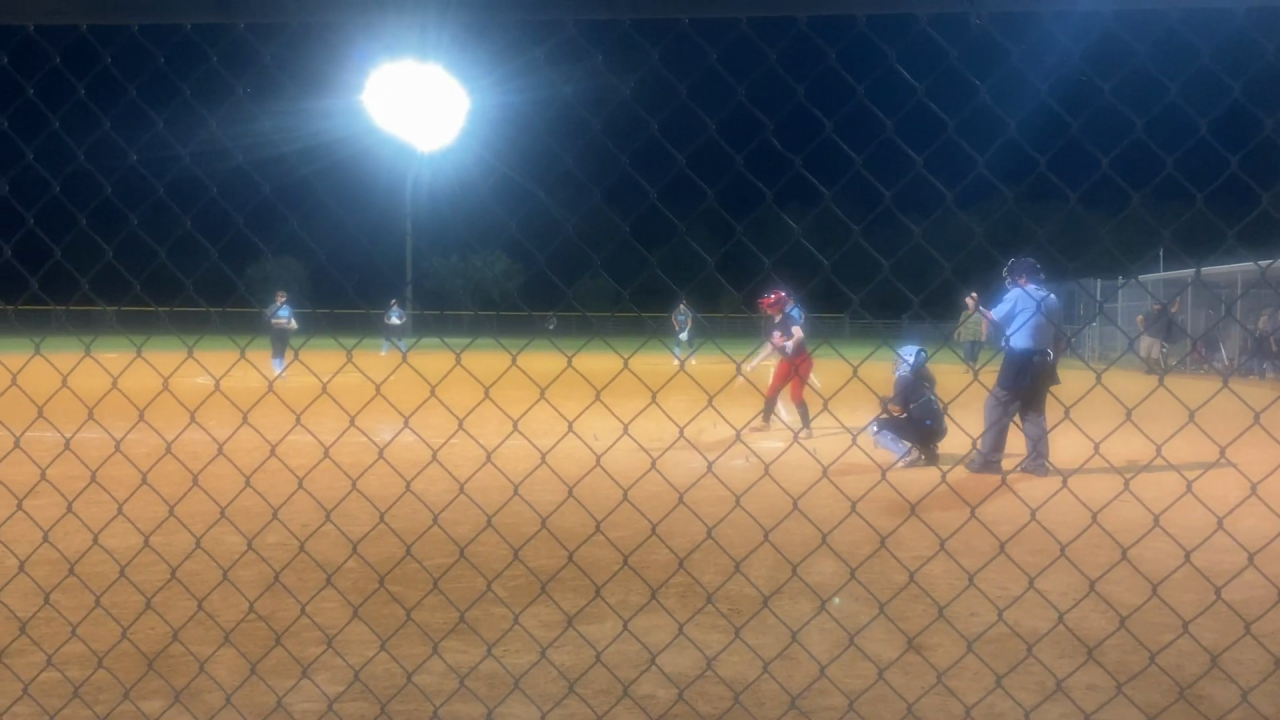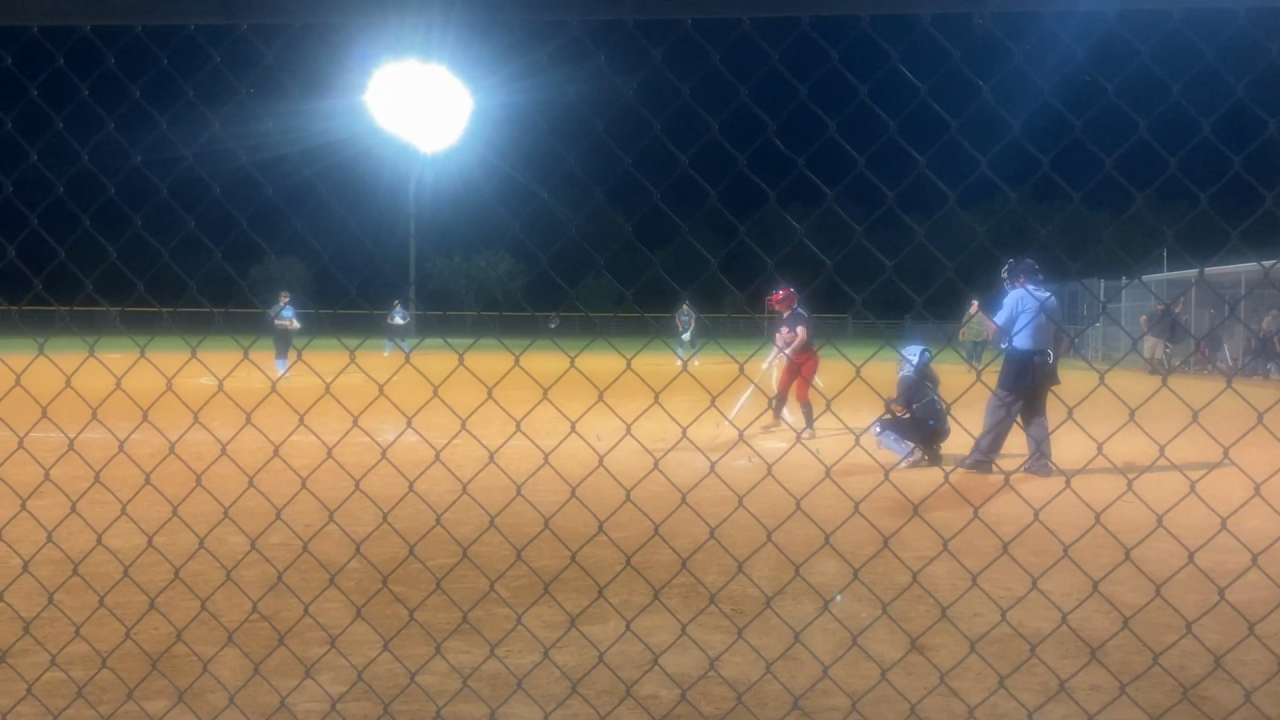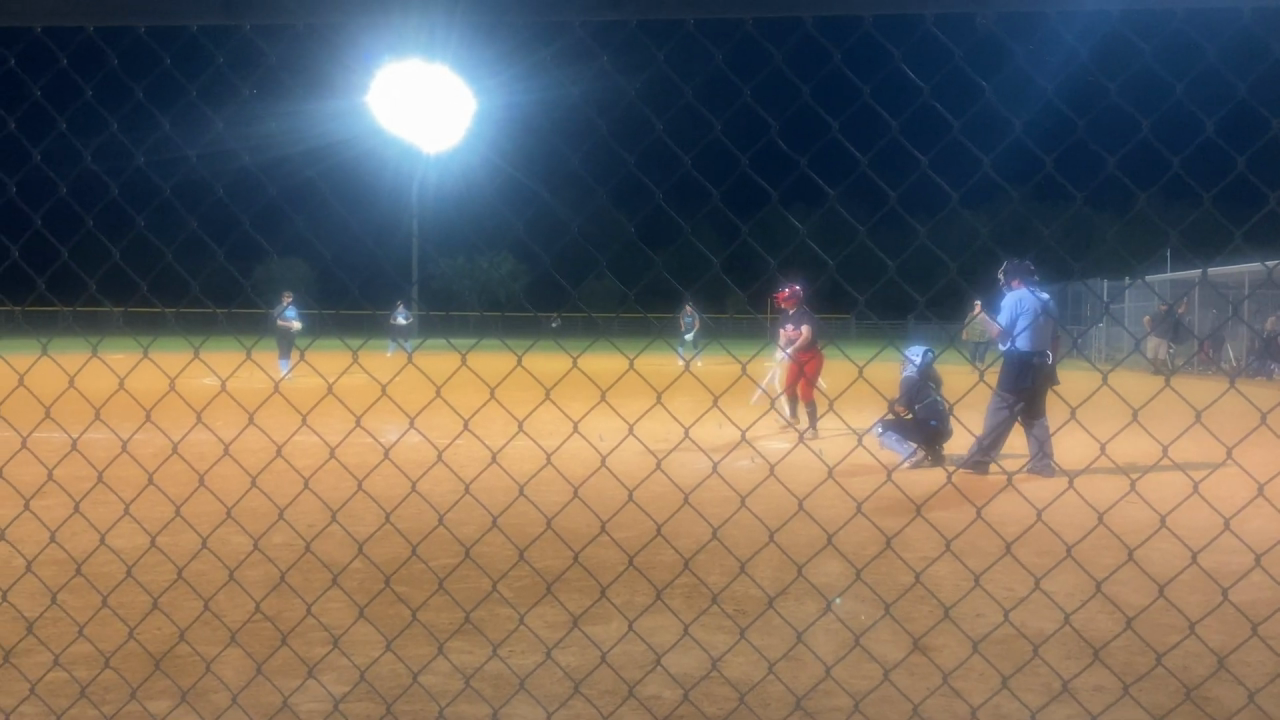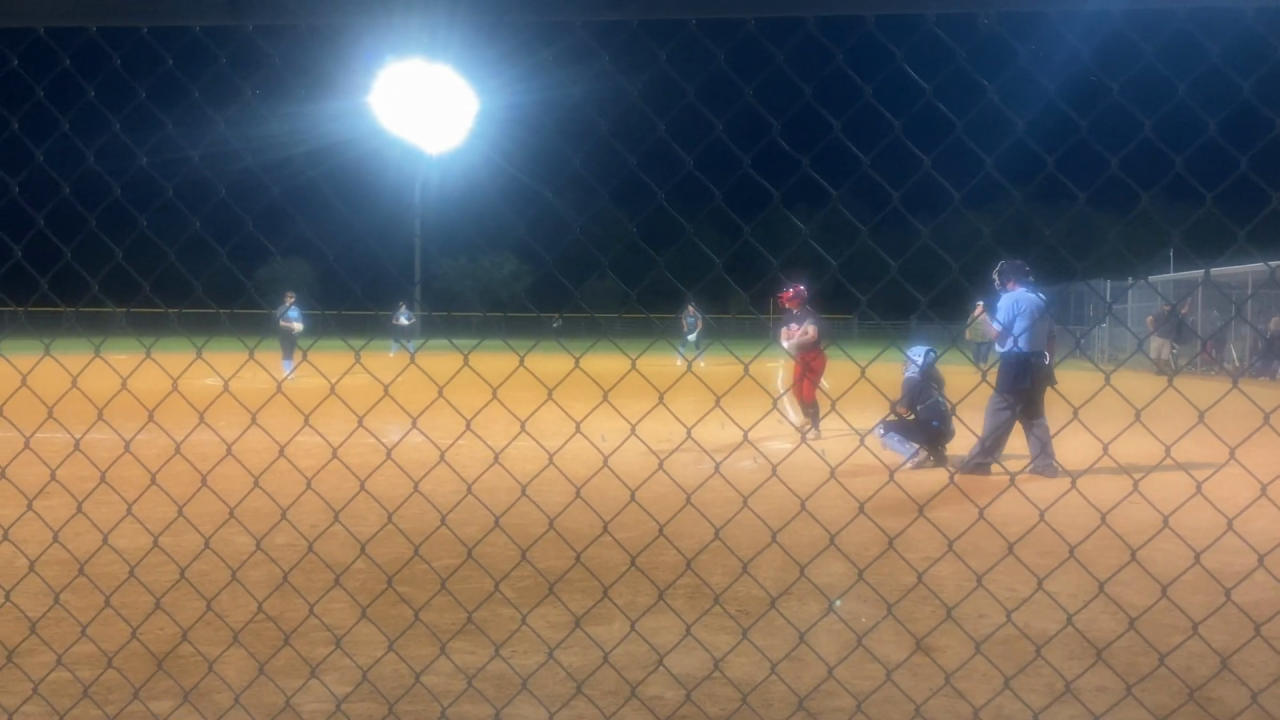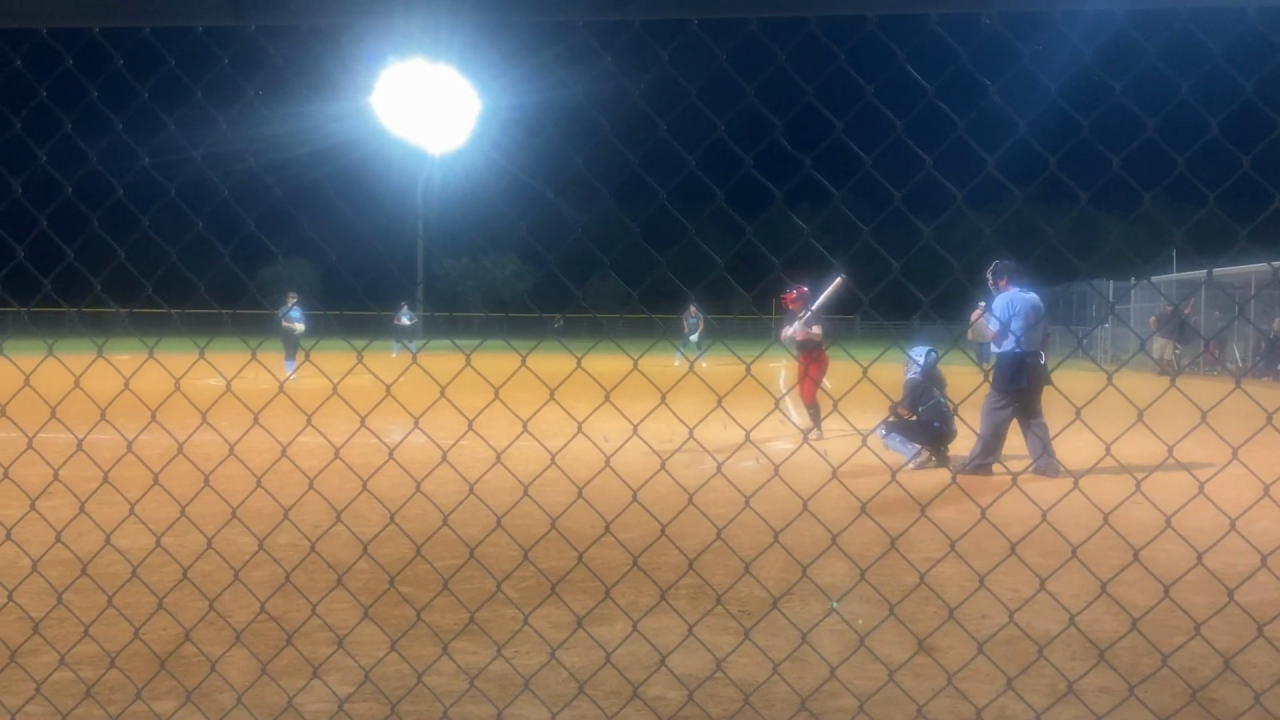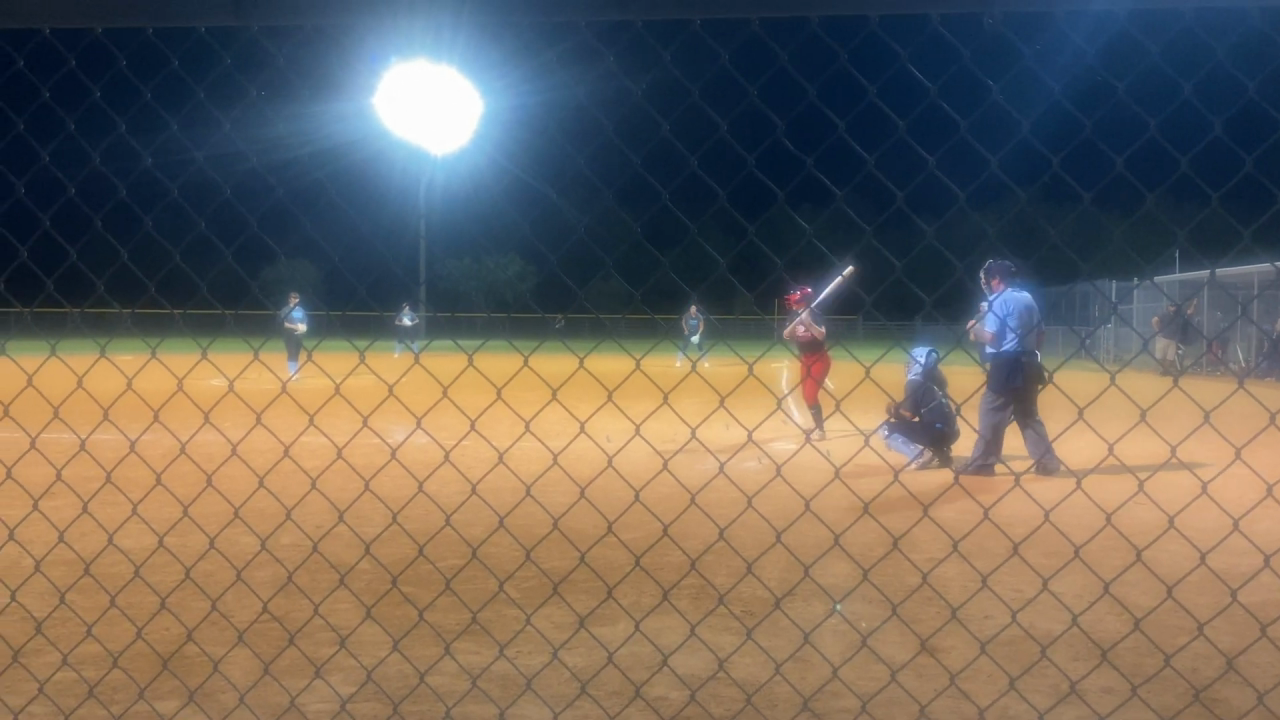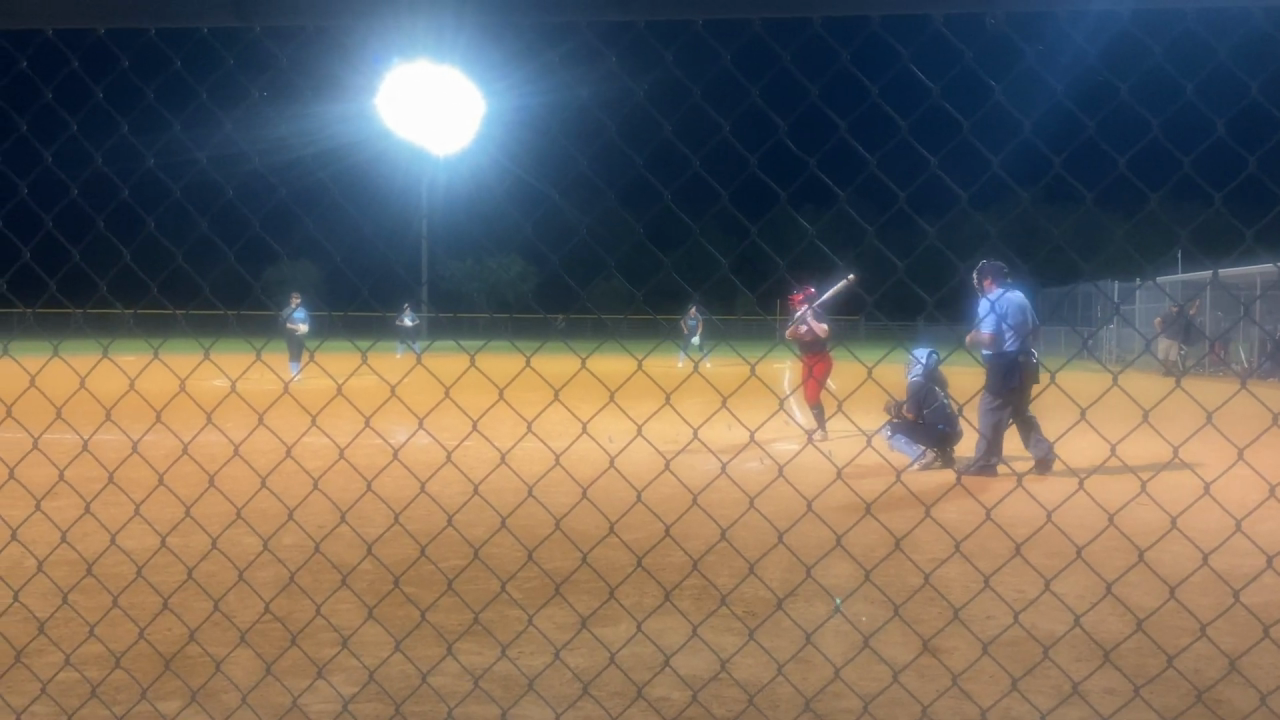
dt=0.1s
person 1, frame 1
left shoulder: (1018, 295)
right shoulder: (1052, 299)
left elbow: (992, 318)
right elbow: (1060, 338)
left wrist: (975, 306)
right wrist: (1052, 363)
left hip: (1019, 362)
right hip: (1043, 362)
left knee: (997, 407)
right knee: (1035, 413)
left ankle: (988, 459)
right ankle: (1037, 461)
person 1, frame 2
left shoulder: (1017, 296)
right shoulder: (1050, 299)
left elbow: (996, 329)
right elbow: (1060, 337)
right wrist: (1052, 361)
left hip: (1019, 363)
right hip: (1042, 363)
left knee: (999, 410)
right knee: (1036, 413)
left ankle: (982, 457)
right ankle: (1041, 463)
person 1, frame 3
left shoulder: (1015, 298)
right shoulder: (1047, 300)
left elbow: (998, 332)
right elbow: (1055, 338)
right wrist: (1050, 363)
left hip: (1018, 364)
right hip: (1041, 364)
left knee: (1000, 412)
right knee: (1036, 414)
left ankle: (979, 458)
right ankle: (1043, 463)
person 1, frame 4
left shoulder: (1010, 299)
right shoulder: (1041, 299)
left elbow: (996, 334)
right elbow: (1050, 336)
left wrist: (985, 317)
right wrist: (1045, 360)
left hip: (1015, 365)
right hip: (1038, 364)
left knee: (998, 413)
right knee: (1034, 415)
left ankle: (980, 461)
right ankle: (1045, 463)
person 1, frame 5
left shoulder: (1005, 299)
right shoulder: (1035, 299)
left elbow: (993, 335)
right elbow: (1044, 335)
left hip: (1011, 365)
right hip: (1033, 363)
left knee: (995, 412)
right knee: (1032, 414)
left ankle: (981, 462)
right ankle: (1047, 462)
person 1, frame 6
left shoulder: (998, 300)
right shoulder: (1028, 298)
left elbow: (990, 337)
right elbow: (1040, 333)
left wrist: (976, 328)
left hip: (1007, 365)
right hip: (1029, 362)
left knee: (992, 412)
right knee: (1028, 414)
left ankle: (983, 462)
right ankle: (1047, 460)
person 1, frame 7
left shoulder: (991, 301)
right shoulder: (1021, 297)
left elbow: (988, 339)
right elbow: (1035, 331)
left wrist: (972, 338)
left hip: (1003, 365)
right hip: (1025, 361)
left knee: (991, 412)
right knee: (1021, 411)
left ankle: (984, 463)
right ankle: (1044, 455)
